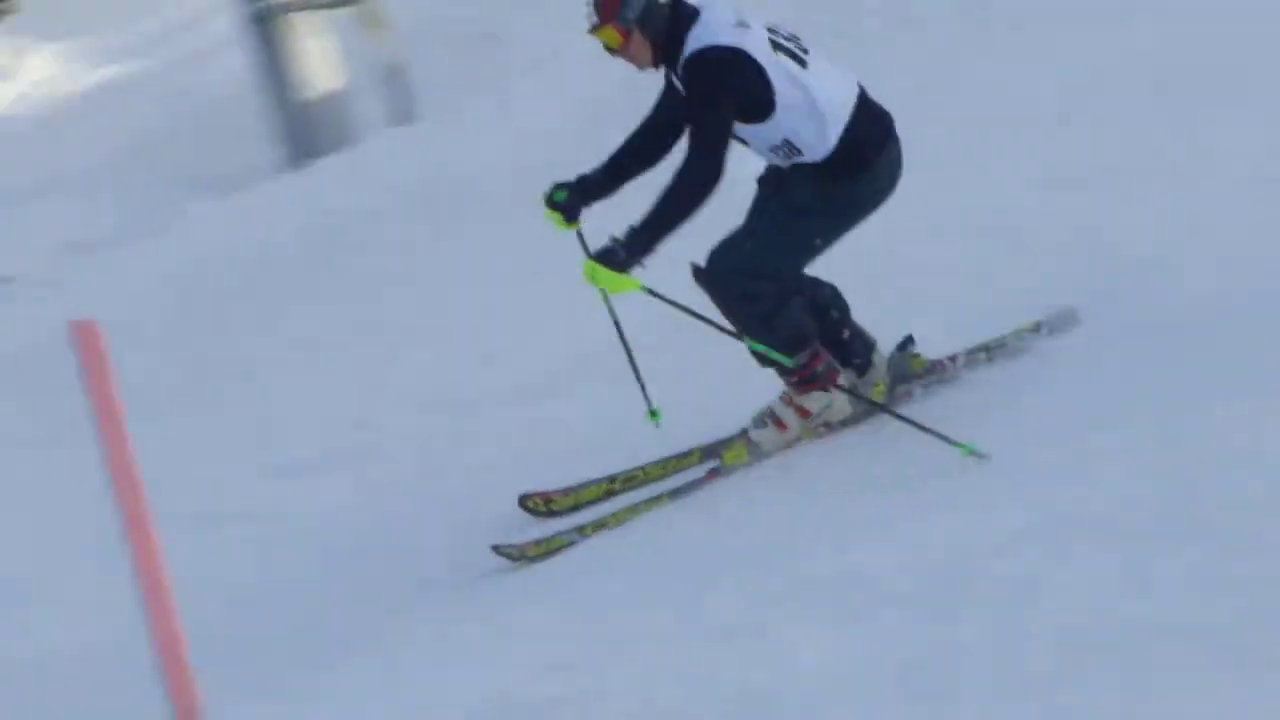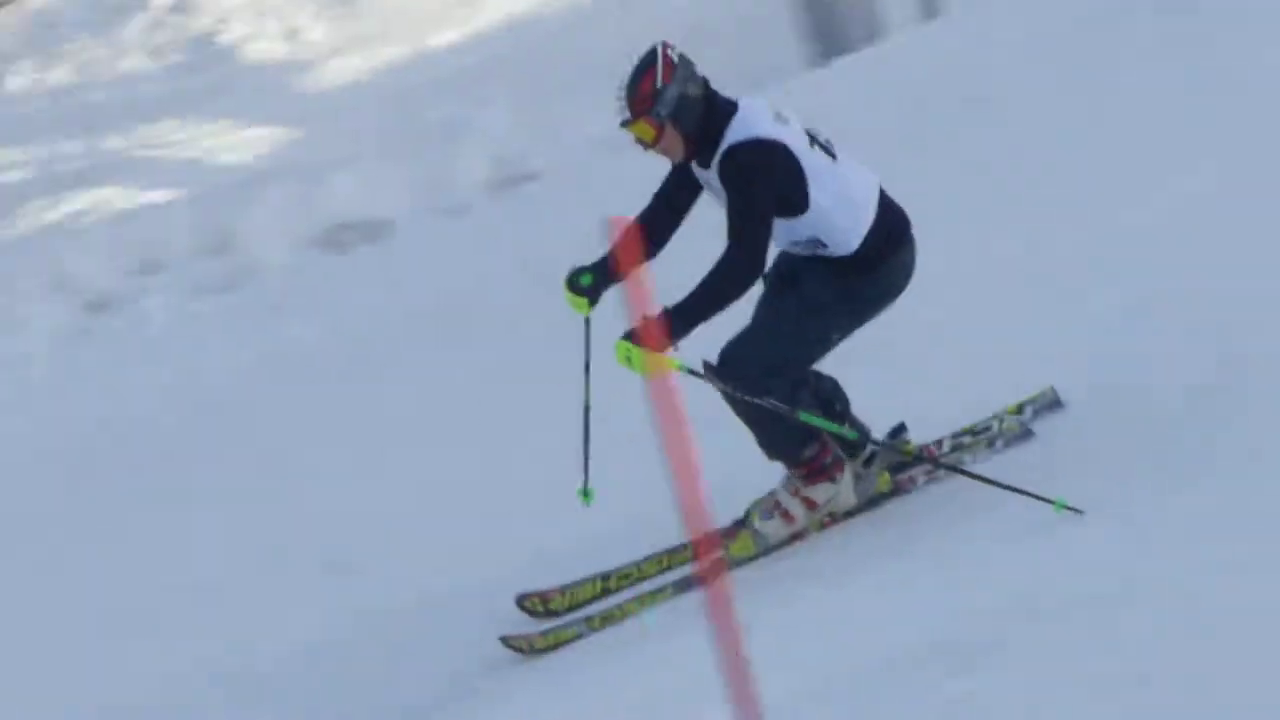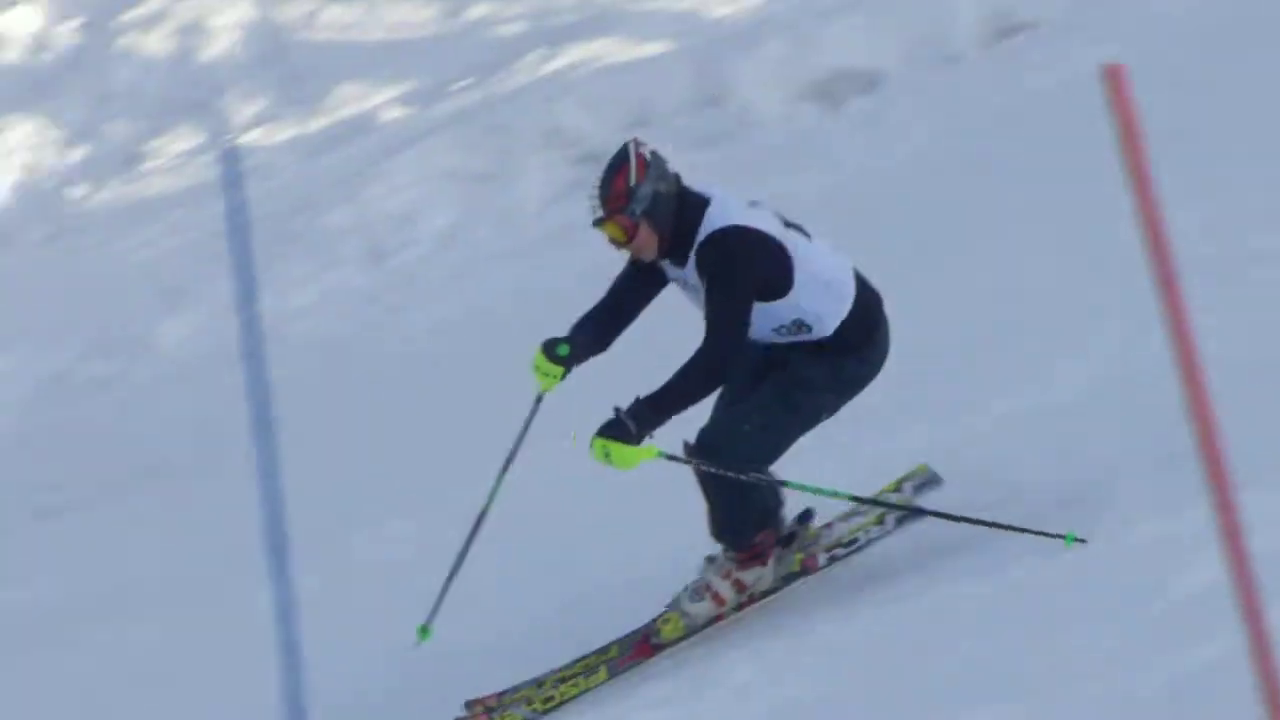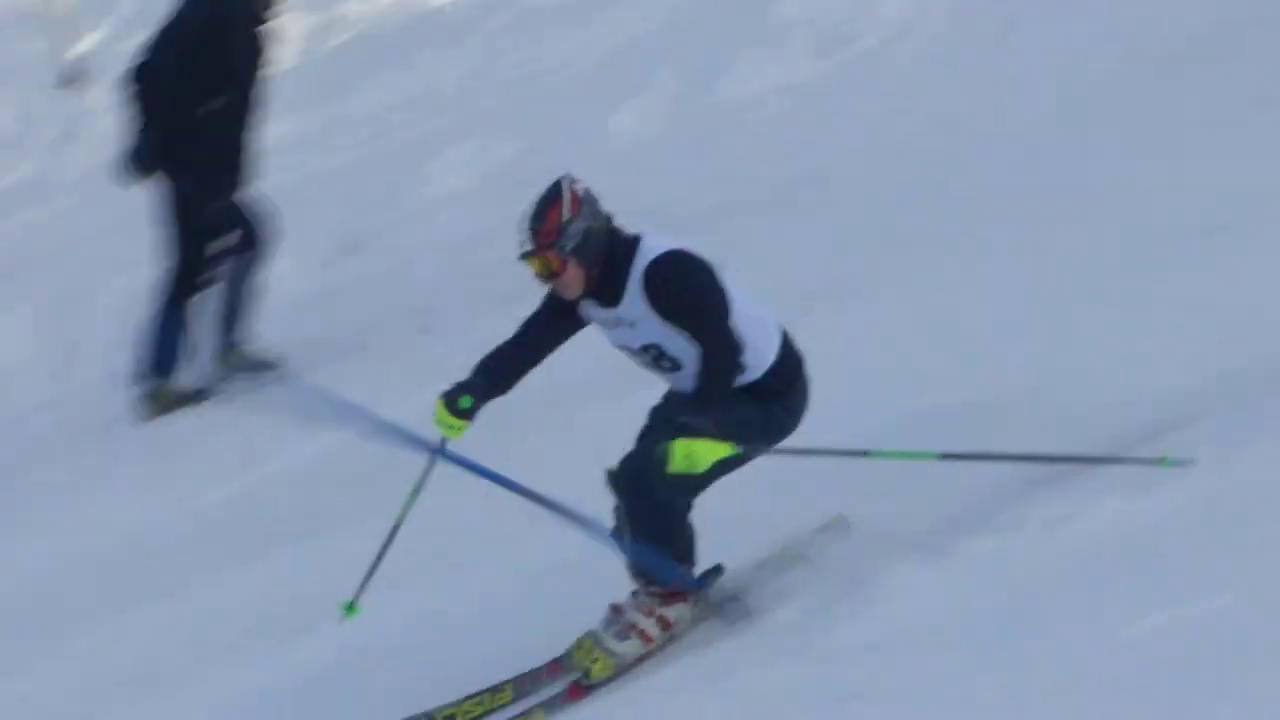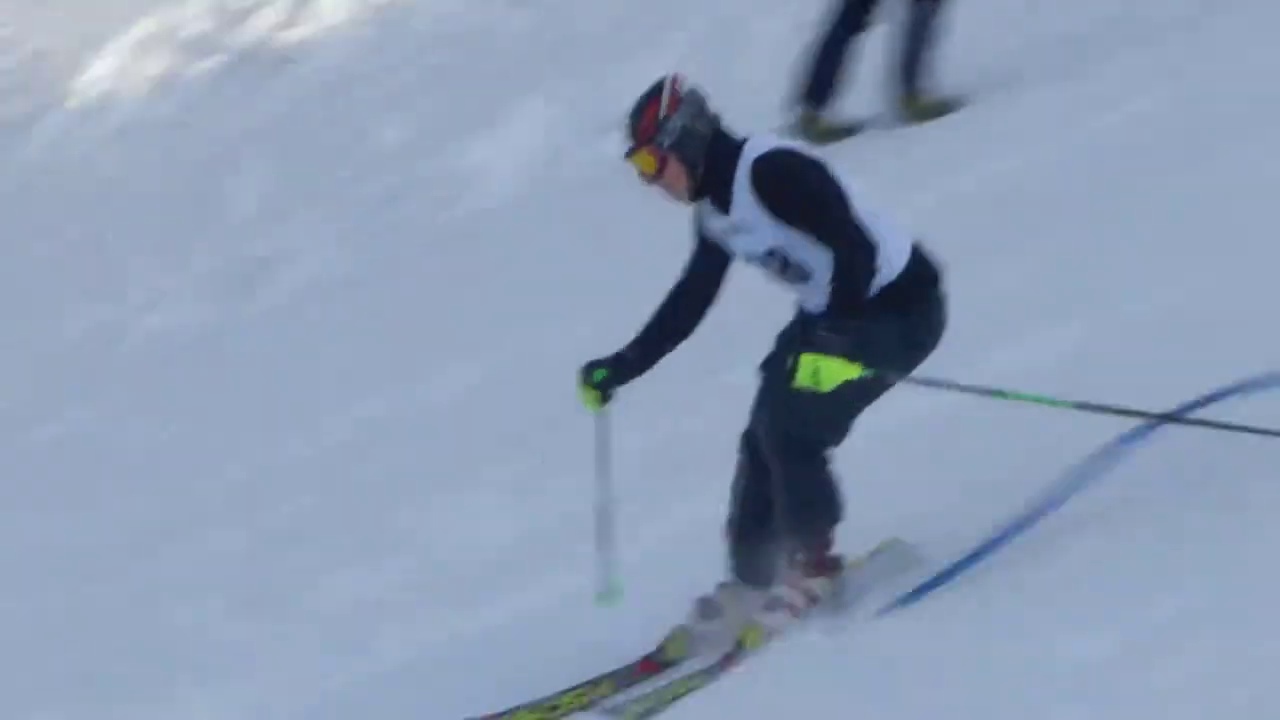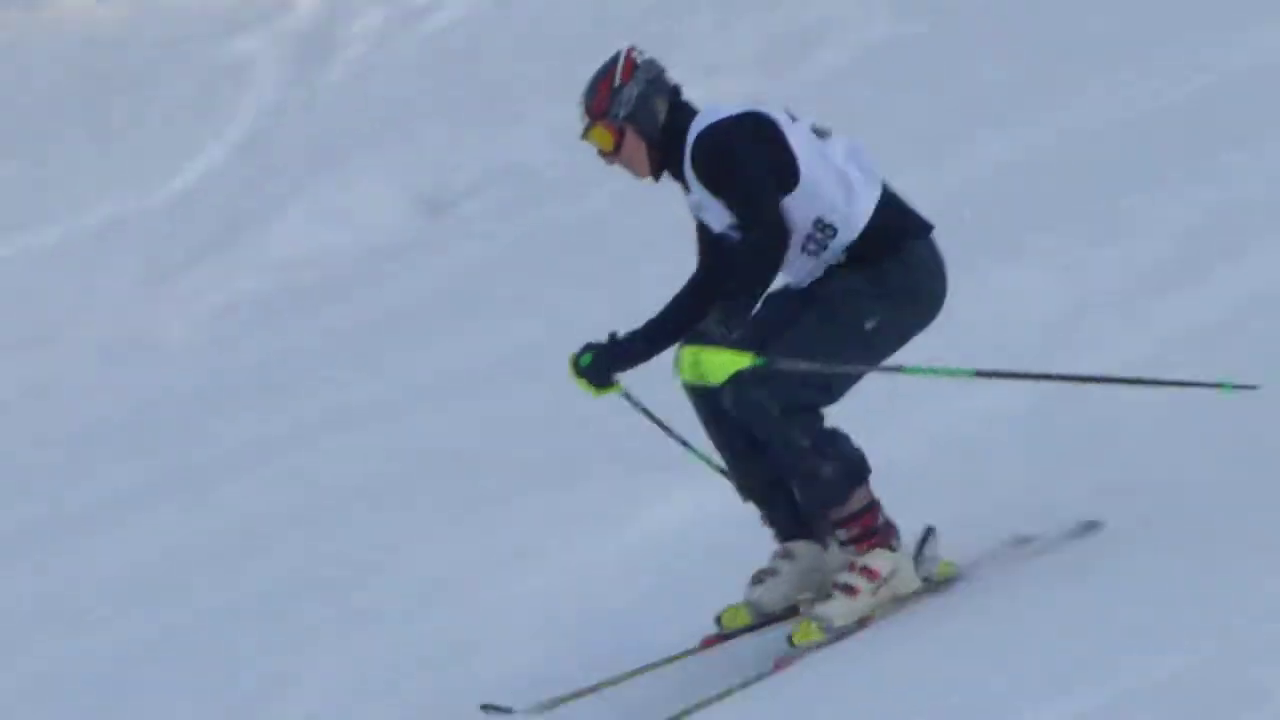
dt=0.2s
person 1, frame 1
left shoulder: (707, 61)
right shoulder: (700, 44)
left elbow: (701, 173)
right elbow: (654, 137)
left wrist: (628, 249)
right wrist: (584, 191)
left hip: (855, 170)
right hip: (814, 159)
left knee: (732, 276)
right knee: (760, 269)
left ankle: (816, 388)
right ankle: (857, 364)
person 1, frame 2
left shoulder: (749, 156)
right shoulder: (710, 137)
left elbow: (744, 265)
right elbow: (660, 217)
left wrist: (666, 327)
right wrist: (601, 274)
left hip: (869, 266)
right hip: (817, 253)
left knee: (744, 369)
right knee: (764, 362)
left ankle: (818, 477)
right ankle: (851, 458)
person 1, frame 3
left shoulder: (729, 245)
right shoulder: (667, 243)
left elbow: (721, 353)
right elbow: (617, 306)
left wrist: (635, 422)
right wrist: (566, 348)
left hip: (845, 349)
right hip: (790, 338)
left knee: (724, 456)
right knee: (718, 455)
left ankle: (750, 563)
right ankle: (760, 542)
person 1, frame 4
left shoulder: (666, 270)
right shoulder: (585, 294)
left elbow: (723, 348)
right elbow: (526, 344)
left wrist: (702, 423)
right wrist: (470, 392)
left hip: (764, 394)
right hip: (700, 391)
left knee: (647, 480)
right knee: (639, 486)
left ankle: (668, 600)
right ankle: (660, 591)
person 1, frame 5
left shoulder: (776, 168)
right shoulder: (713, 205)
left elbow: (858, 249)
right elbow: (690, 298)
left wrist: (834, 342)
right wrist: (621, 367)
left hip: (900, 306)
right hip: (834, 308)
left knee: (792, 425)
right knee: (768, 434)
left ankle: (808, 568)
right ankle: (750, 581)
person 1, frame 6
left shoulder: (720, 139)
right shoulder: (701, 164)
left elbow: (770, 234)
right elbow: (713, 283)
left wrist: (724, 334)
right wrist: (622, 350)
left hip: (895, 271)
right hip: (848, 276)
left knee: (767, 398)
right knee: (717, 391)
left ankle: (875, 548)
right ankle: (810, 547)
